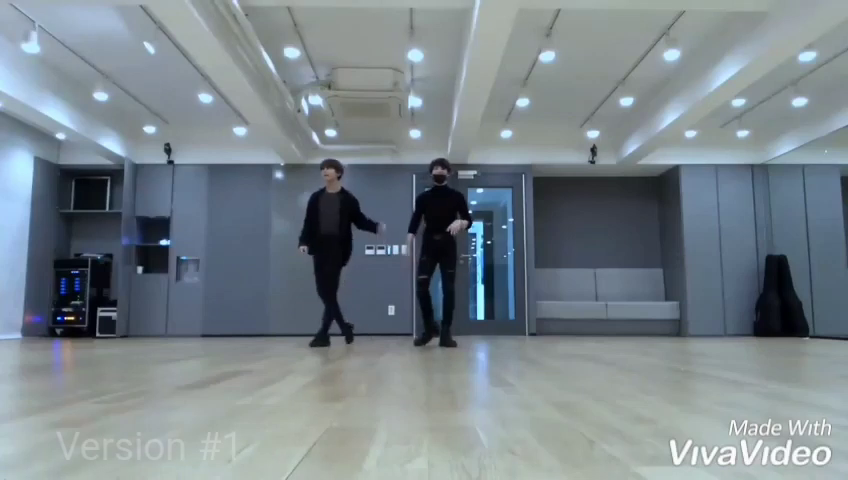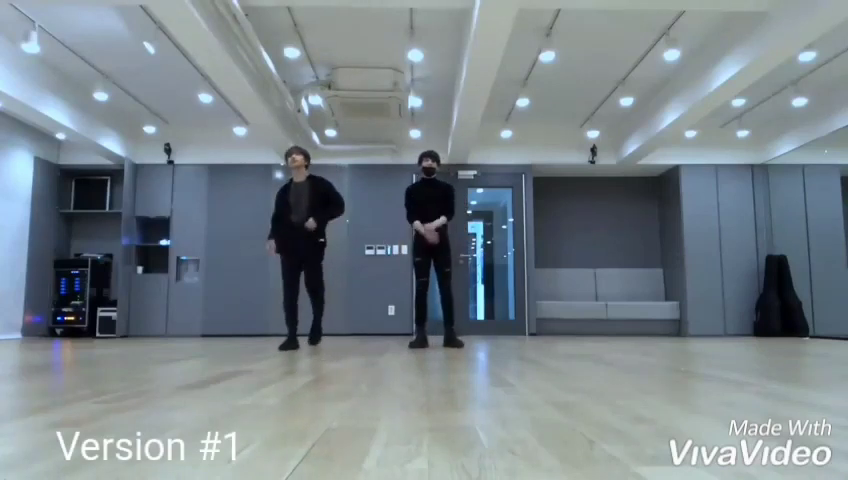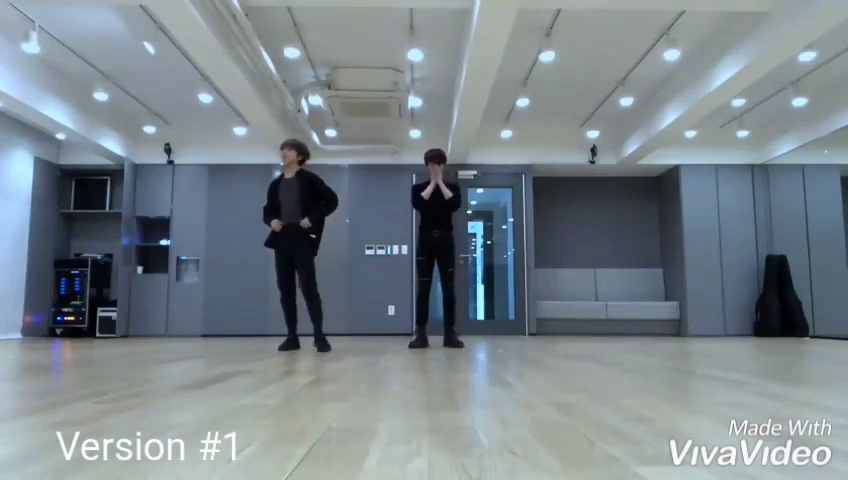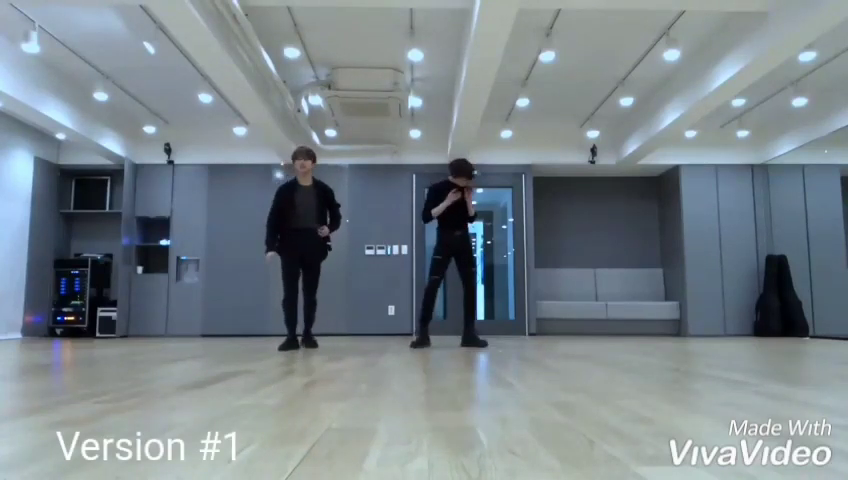
dt=1s
person 1, frame 1
left shoulder: (348, 199)
right shoulder: (315, 198)
left elbow: (359, 220)
right elbow: (308, 223)
left wrist: (376, 227)
right wrist: (303, 242)
left hip: (337, 248)
right hip: (319, 248)
left knee: (329, 290)
right knee: (323, 291)
left ankle: (323, 333)
right ankle: (344, 326)
person 1, frame 2
left shoulder: (320, 184)
right shoulder: (284, 191)
left elbow: (338, 206)
right elbow: (277, 218)
left wrist: (318, 219)
right wrist: (273, 237)
left hip: (312, 242)
right hip: (289, 244)
left knee: (314, 286)
right knee: (289, 290)
left ankle: (316, 324)
right ankle: (292, 336)
person 1, frame 3
left shoulder: (309, 179)
right shoulder: (276, 185)
left elbow: (331, 201)
right elbow: (268, 210)
left wrist: (312, 218)
right wrist: (270, 221)
left hip: (303, 239)
right hip: (282, 241)
left knee: (308, 287)
right knee: (286, 290)
left ankle: (319, 335)
right ankle: (292, 337)
person 1, frame 4
left shoulder: (323, 190)
right shoulder: (285, 190)
left elbow: (335, 214)
right elbow: (273, 220)
left wrist: (330, 228)
right wrist: (270, 246)
left hip: (314, 245)
right hip: (290, 245)
left knee: (310, 292)
right knee: (290, 292)
left ankle: (307, 334)
right ankle: (291, 336)
person 2, frame 1
left shoulder: (457, 196)
right shoulder: (423, 197)
left elbow: (468, 221)
right elbow: (414, 223)
left wrist: (460, 223)
left hip: (448, 246)
right hip: (429, 245)
left knee: (448, 289)
right knee: (421, 286)
left ankle: (445, 333)
right ankle: (429, 326)
person 2, frame 2
left shoulder: (447, 189)
right shoulder: (412, 190)
left elbow: (449, 214)
right elbow: (411, 217)
left wrist: (434, 225)
right wrist: (424, 231)
left hip: (441, 240)
right hip: (421, 241)
left knee: (446, 287)
right knee: (421, 287)
left ankle: (450, 333)
right ankle: (420, 334)
person 2, frame 3
left shoulder: (452, 187)
right shoulder: (418, 188)
left elbow: (455, 205)
right elbow: (417, 204)
left wrist: (440, 182)
right wrist: (432, 183)
left hip: (445, 239)
right hip: (426, 239)
left knee: (448, 287)
right knee: (423, 287)
left ankle: (450, 333)
right ankle: (421, 334)
person 2, frame 4
left shoulder: (465, 191)
right shoulder: (436, 190)
left elbow: (471, 218)
right elbow: (426, 217)
left wrist: (468, 200)
right wrist: (447, 202)
left hip: (464, 241)
right hip: (445, 241)
left knee: (470, 286)
right knee: (432, 285)
left ankle: (469, 333)
right ankle: (423, 333)
